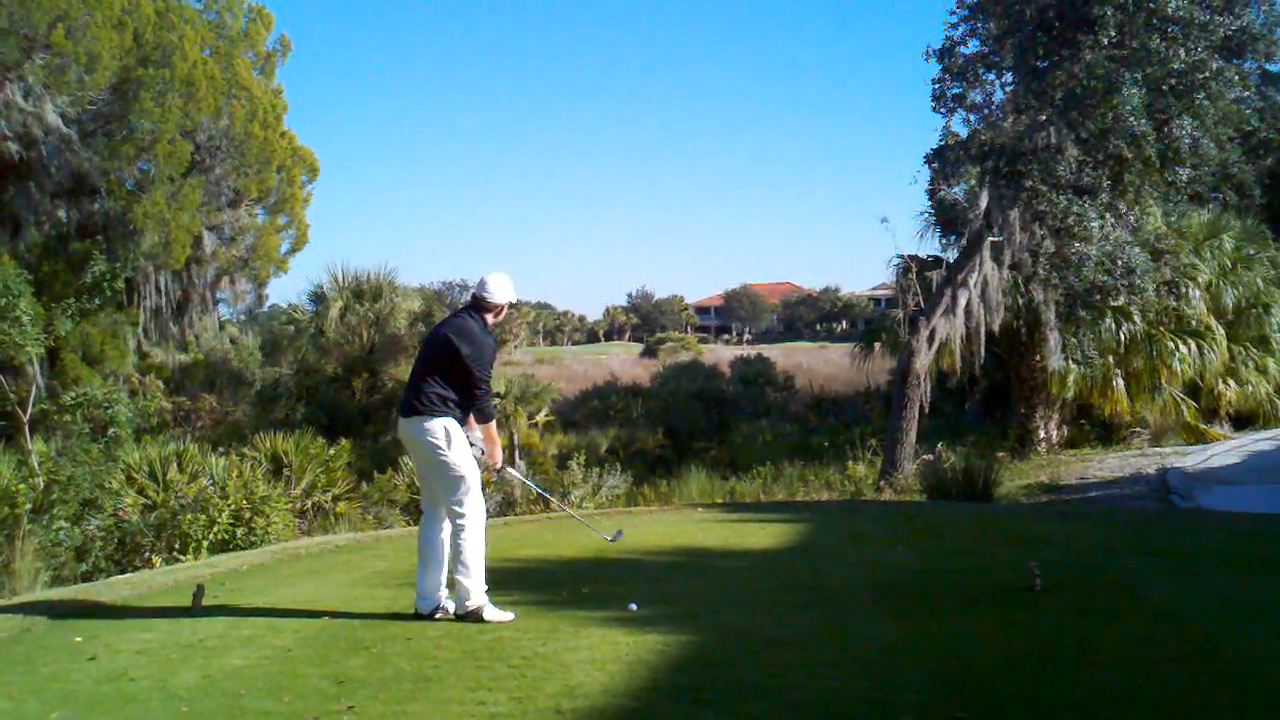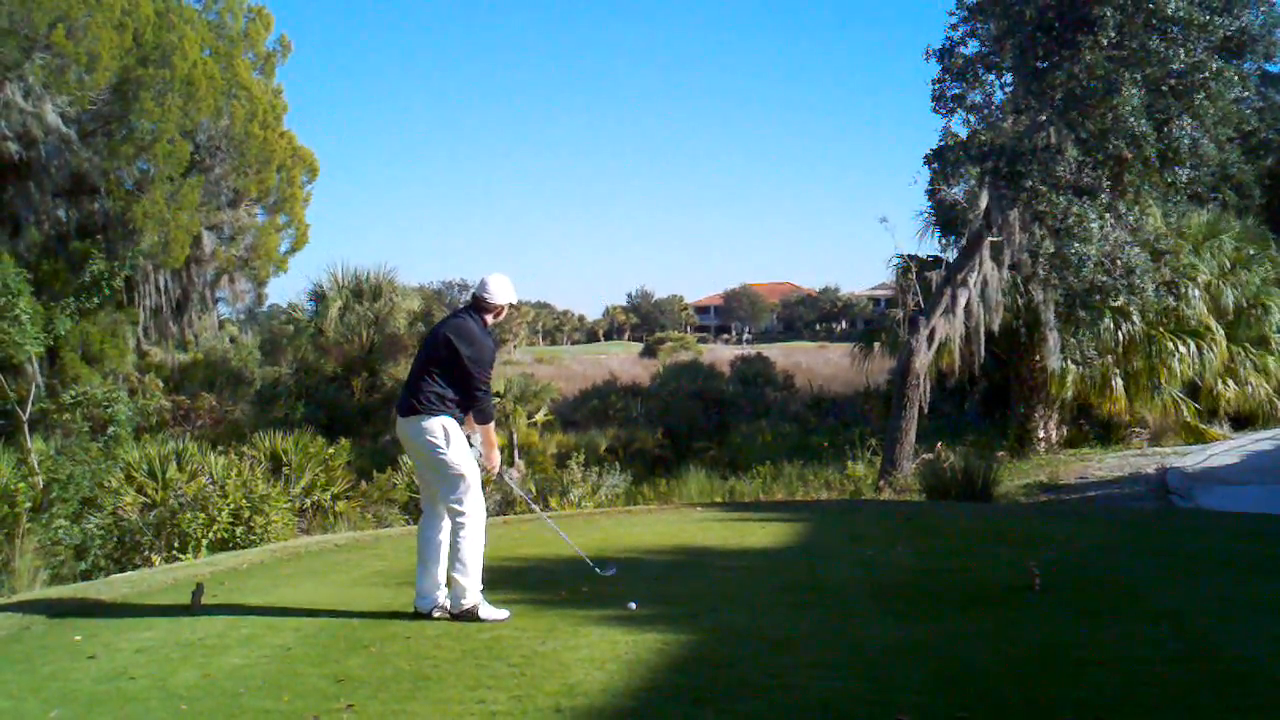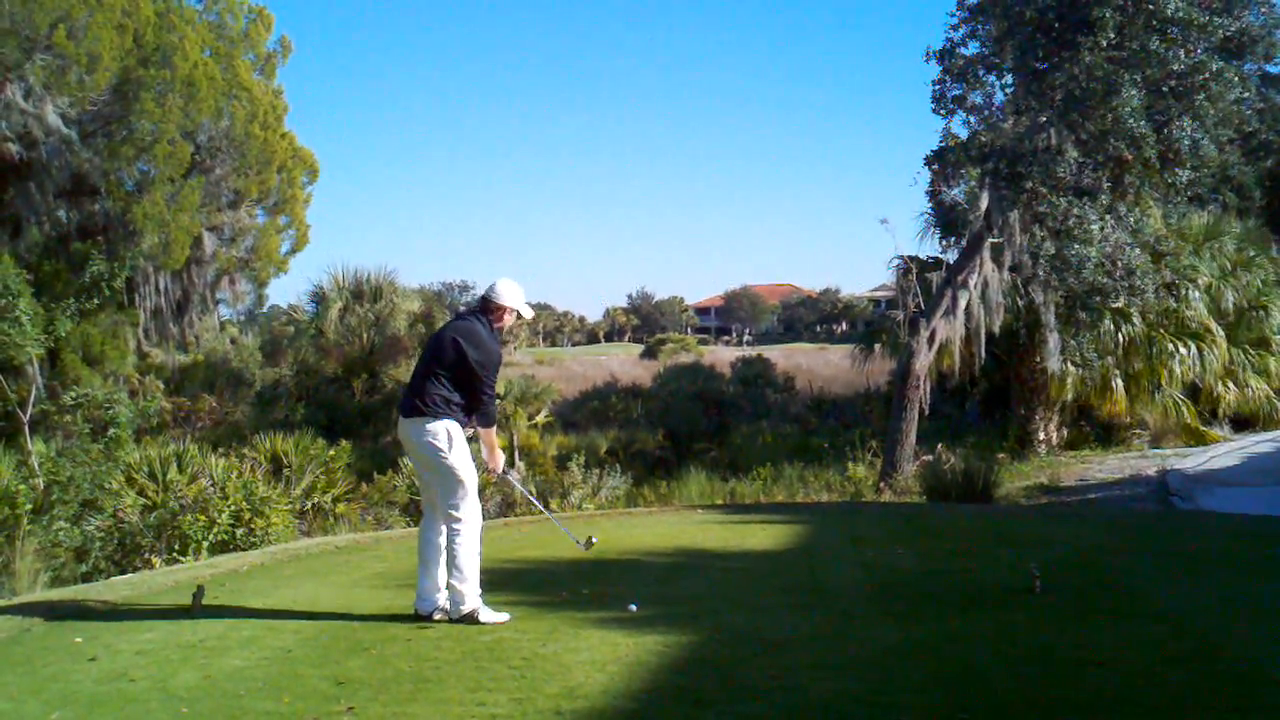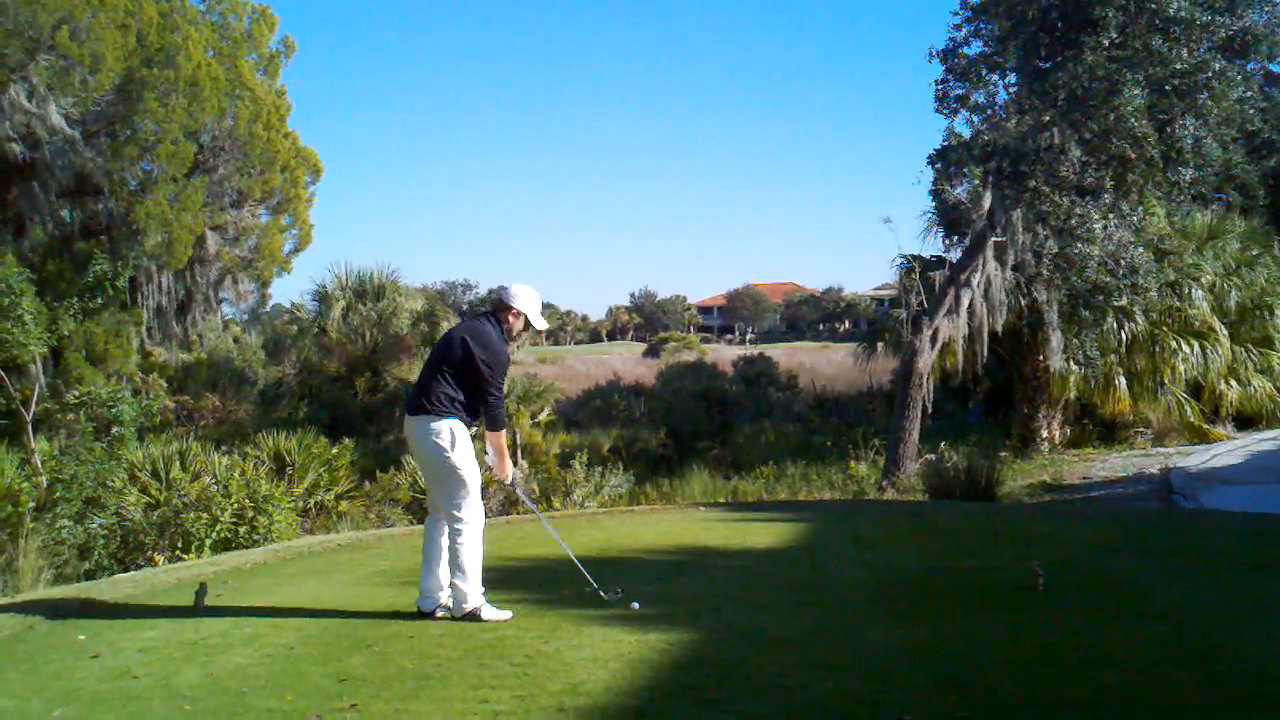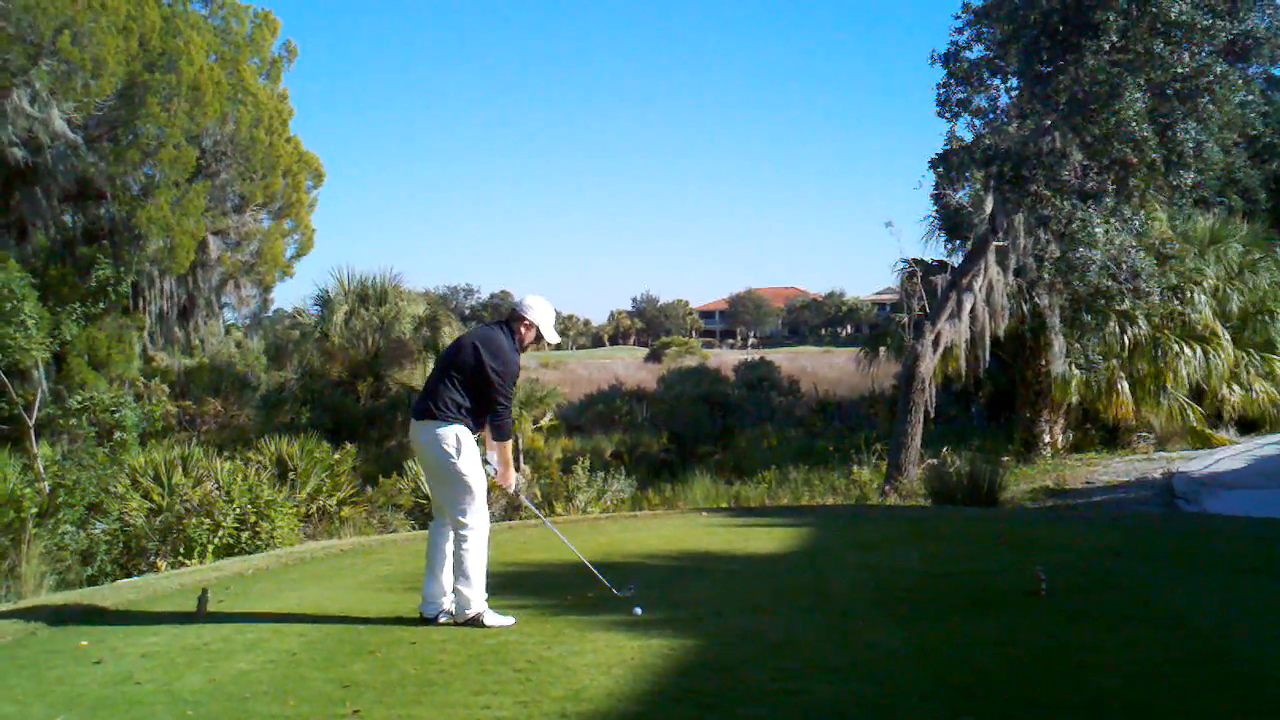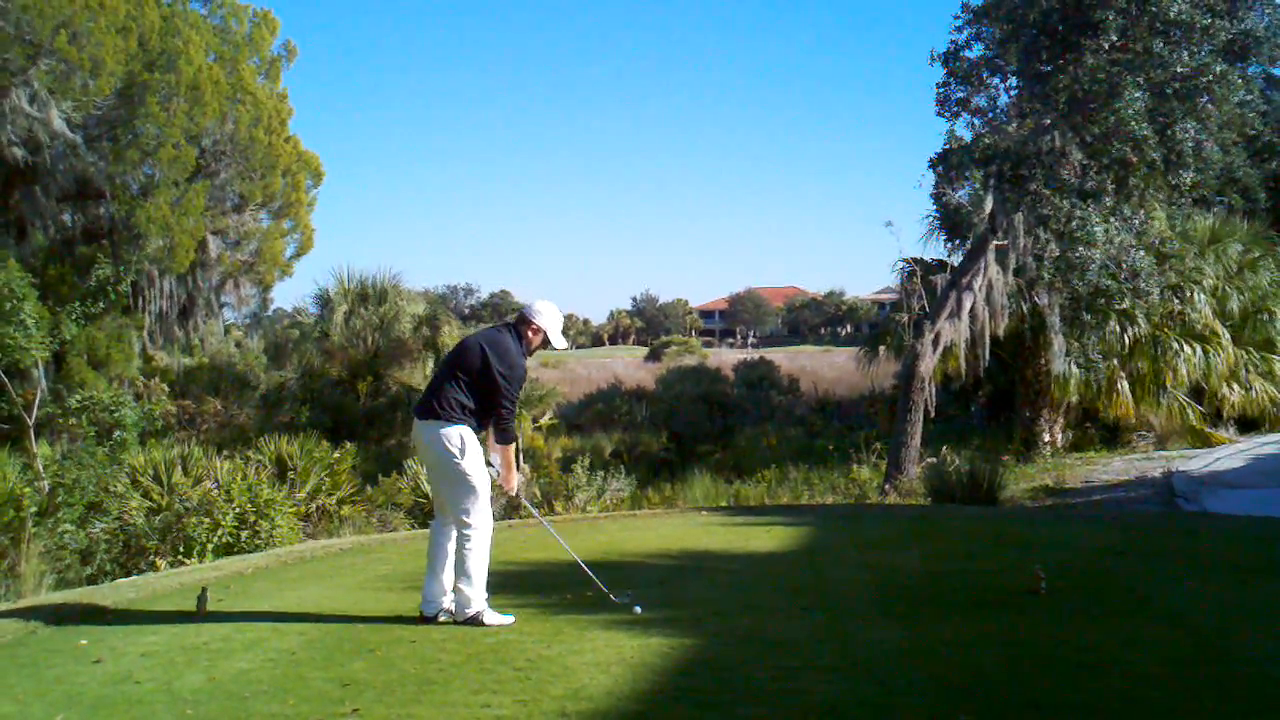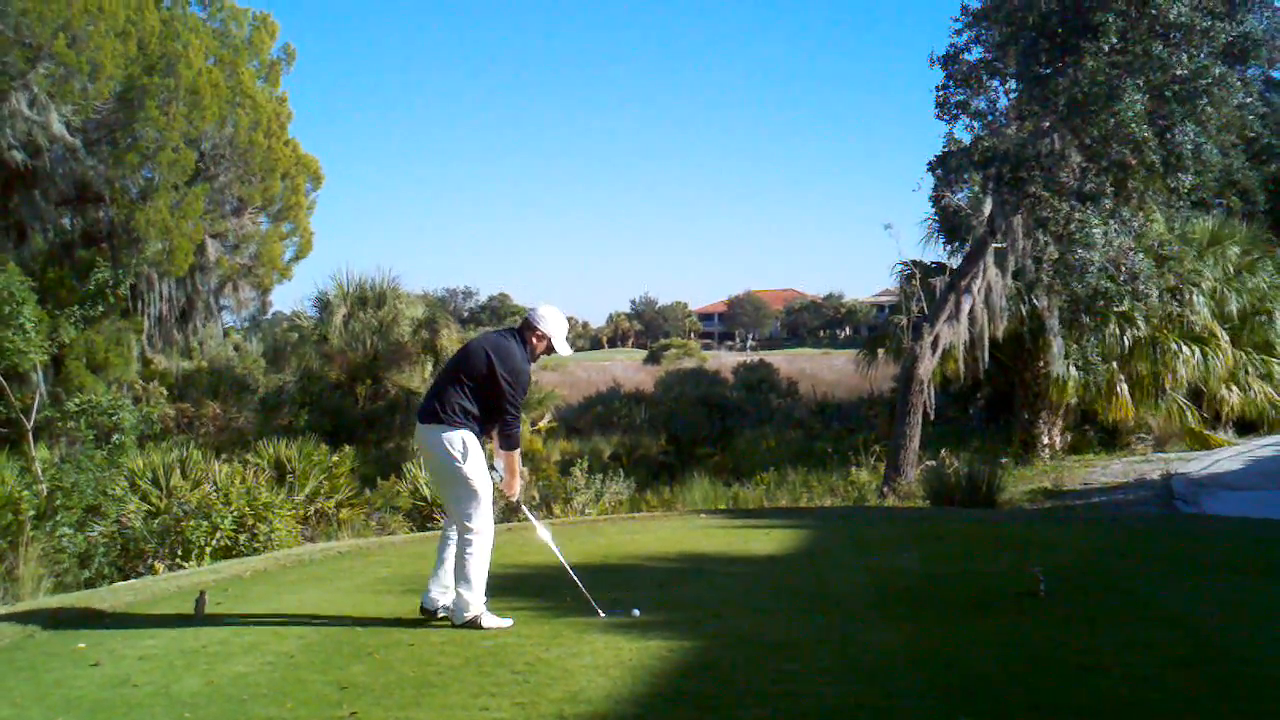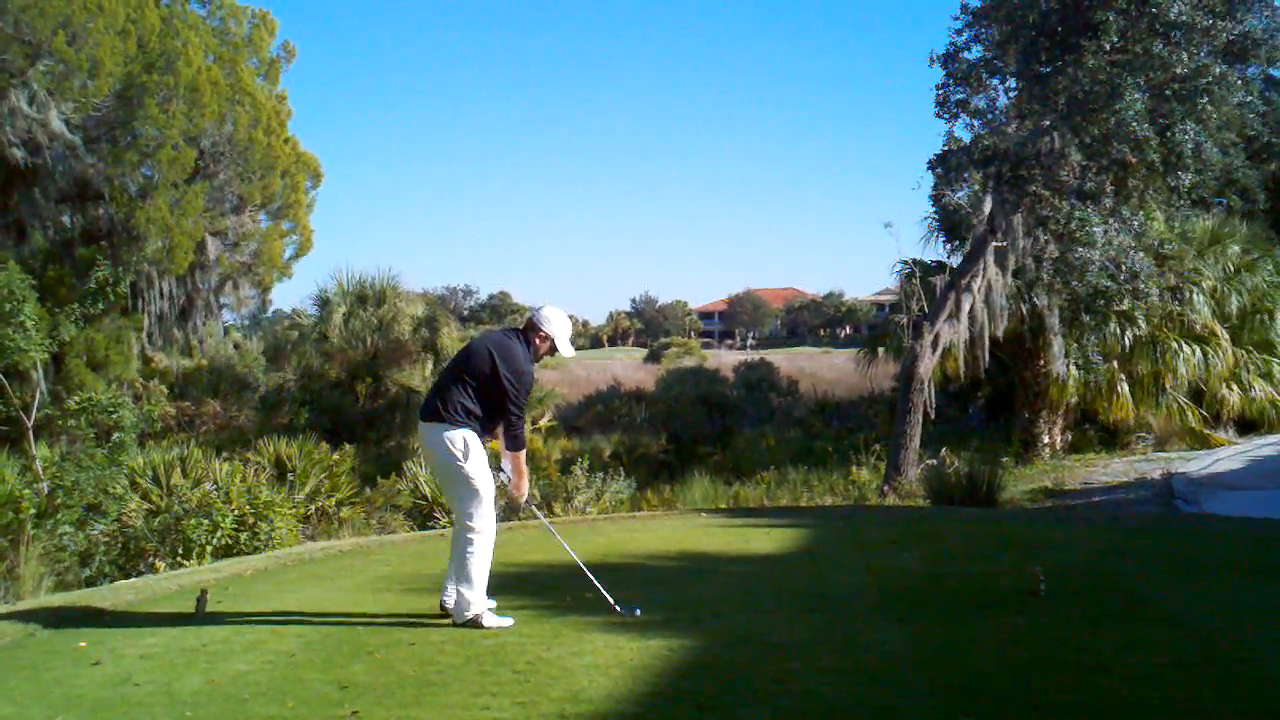
dt=0.2s
person 1, frame 1
left shoulder: (454, 324)
right shoulder: (479, 339)
right elbow: (481, 399)
left wrist: (474, 431)
right wrist: (494, 446)
left hip: (414, 421)
right hip: (436, 425)
left knee: (436, 512)
right knee: (468, 512)
left ankle: (430, 600)
right ankle: (472, 602)
person 1, frame 2
left shoulder: (453, 324)
right shoulder: (479, 340)
right elbow: (481, 399)
left wrist: (470, 429)
right wrist: (491, 448)
left hip: (412, 420)
right hip: (435, 423)
left knee: (436, 511)
right knee: (469, 510)
left ankle: (430, 599)
right ankle: (467, 601)
person 1, frame 3
left shoulder: (459, 326)
right shoulder: (484, 343)
right elbow: (485, 403)
left wrist: (481, 440)
right wrist: (494, 450)
left hip: (414, 423)
right hip: (437, 426)
left knee: (436, 514)
right knee: (464, 515)
left ankle: (430, 601)
right ankle: (465, 605)
person 1, frame 4
left shoulder: (473, 328)
right shoulder: (493, 344)
right elbow: (493, 405)
left wrist: (490, 446)
right wrist: (503, 458)
left hip: (421, 422)
right hip: (442, 426)
left knee: (441, 513)
right knee: (467, 515)
left ankle: (433, 599)
right ankle: (468, 603)
person 1, frame 5
left shoulder: (486, 337)
right shoulder: (504, 353)
right elbow: (501, 414)
left wrist: (493, 451)
right wrist: (507, 467)
left hip: (426, 427)
right hip: (447, 431)
left knee: (446, 519)
right knee: (472, 521)
left ankle: (435, 605)
right ankle: (471, 608)
person 1, frame 6
left shoulder: (492, 338)
right shoulder: (511, 357)
right elbow: (504, 418)
left wrist: (496, 453)
right wrist: (509, 469)
left hip: (428, 426)
right hip: (450, 431)
left knee: (447, 518)
right knee: (475, 521)
left ankle: (435, 604)
right ankle: (470, 608)
person 1, frame 7
left shoulder: (495, 342)
right shoulder: (515, 362)
right elbow: (509, 424)
left wrist: (500, 457)
right wrist: (513, 475)
left hip: (431, 429)
right hip: (452, 435)
left knee: (458, 519)
right knee: (477, 524)
left ankle: (437, 599)
right ankle: (468, 611)
person 1, frame 8
left shoulder: (499, 341)
right shoulder: (518, 363)
right elbow: (514, 424)
left wrist: (507, 458)
right wrist: (520, 477)
left hip: (434, 428)
right hip: (453, 433)
left knee: (469, 516)
right knee: (479, 522)
left ankle: (454, 594)
right ankle: (469, 610)
